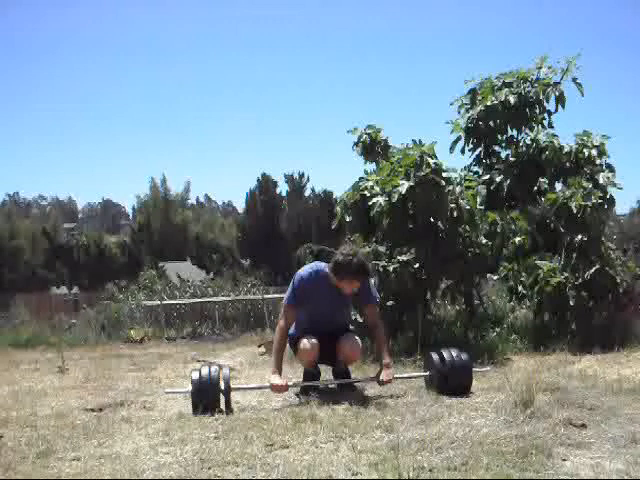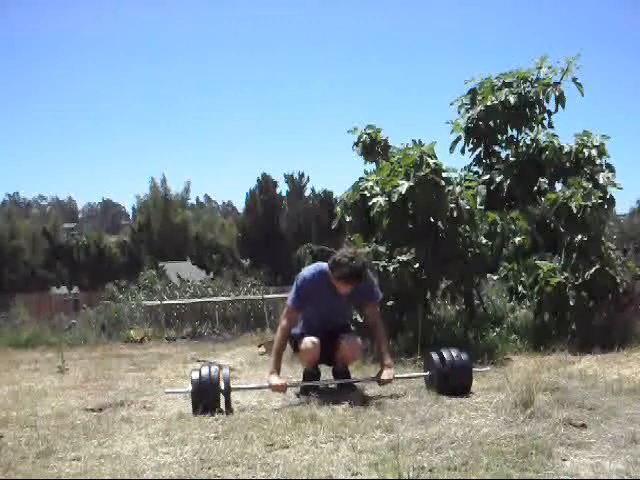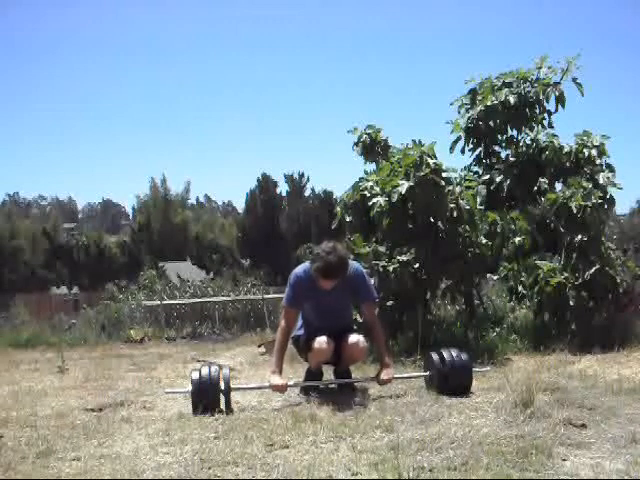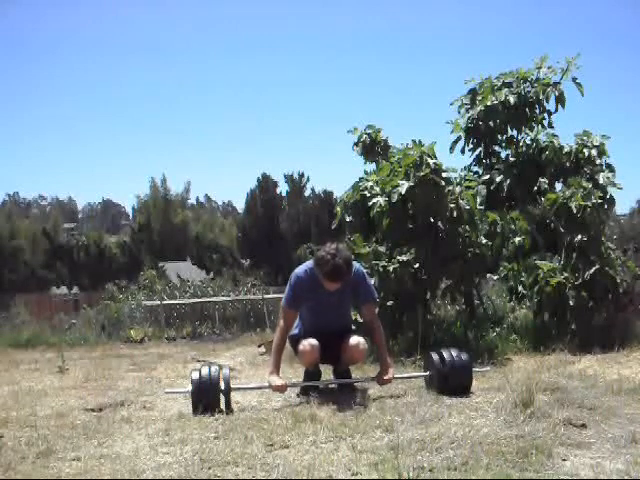
dt=0.5s
person 1, frame 1
left shoulder: (359, 280)
right shoulder: (307, 276)
left elbow: (374, 322)
right elbow: (284, 322)
left wrist: (386, 364)
right wrist: (276, 373)
left hip: (338, 334)
right hip: (306, 334)
left knee: (353, 348)
right knee: (308, 348)
left ankle: (341, 372)
right ankle: (311, 374)
person 1, frame 2
left shoulder: (363, 279)
right shoulder: (309, 277)
left elbow: (374, 321)
right elbow: (286, 321)
left wrist: (387, 364)
right wrist: (274, 372)
left hip: (339, 334)
right hip: (308, 334)
left knee: (351, 346)
right knee: (309, 347)
left ankle: (341, 371)
right ankle: (311, 374)
person 1, frame 3
left shoulder: (355, 273)
right shoulder: (301, 275)
left elbow: (371, 319)
right elbow: (286, 323)
left wrist: (385, 364)
right wrist: (275, 372)
left hip: (342, 334)
right hip: (310, 336)
left knee: (359, 345)
right knee: (323, 346)
left ankle: (342, 371)
right ankle: (314, 374)
person 1, frame 4
left shoulder: (356, 273)
right shoulder: (301, 275)
left elbow: (371, 319)
right elbow: (284, 323)
left wrist: (386, 364)
right wrist: (274, 372)
left hip: (341, 335)
right hip: (308, 335)
left knee: (359, 348)
right knee: (308, 349)
left ankle: (341, 371)
right ankle: (312, 373)
